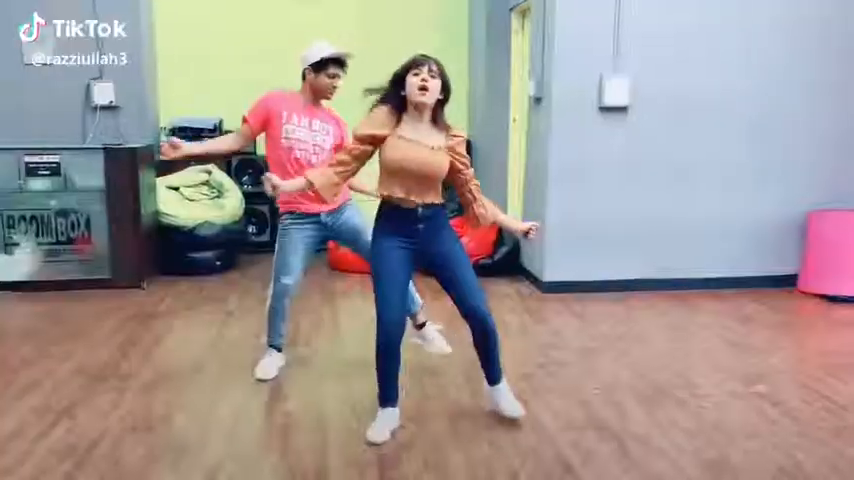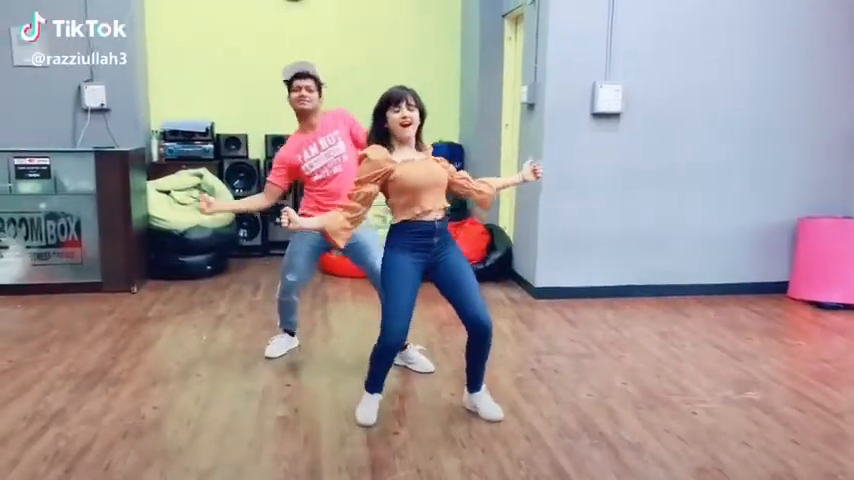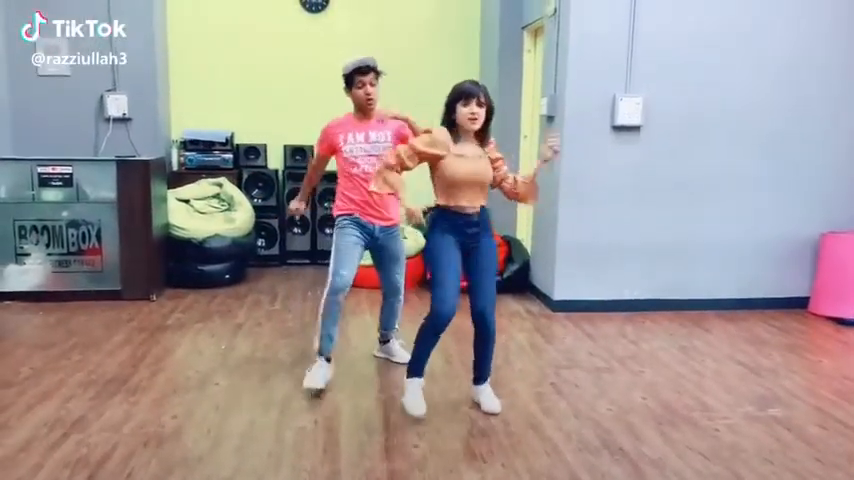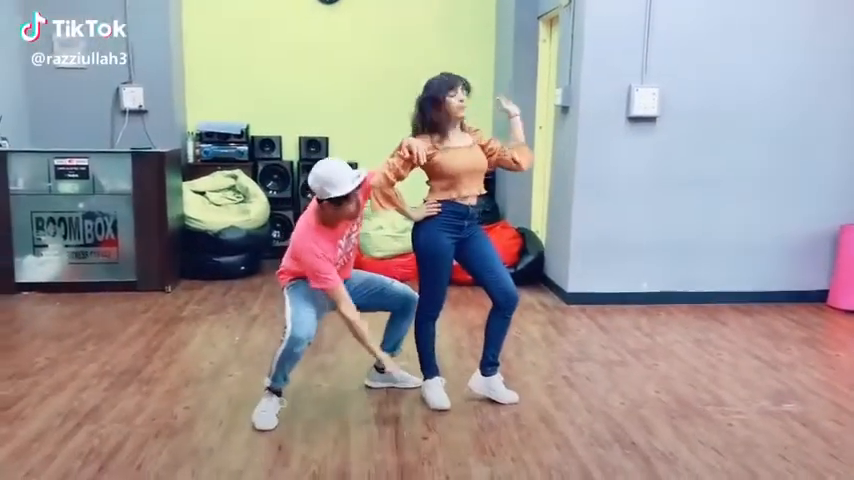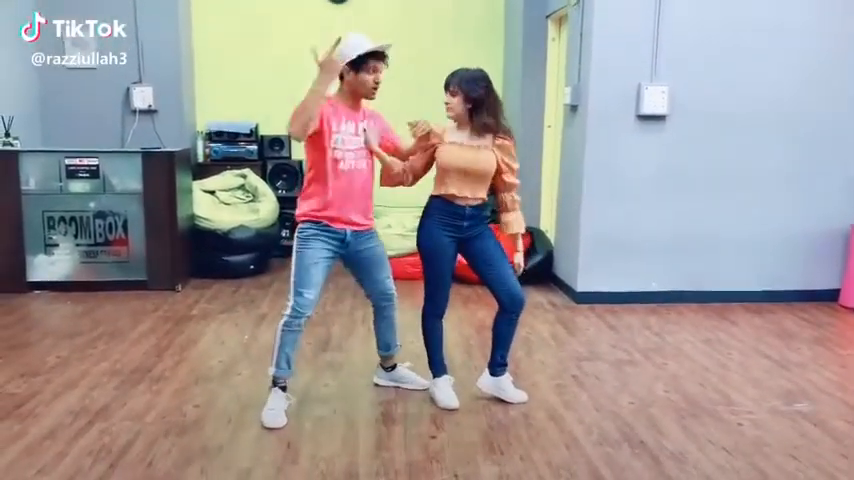
dt=1s
person 1, frame 1
left shoulder: (452, 140)
right shoulder: (383, 123)
left elbow: (469, 192)
right elbow: (343, 165)
left wrist: (514, 224)
right wrist: (295, 184)
left hip: (436, 229)
right hip: (392, 230)
left knee: (480, 315)
right knee: (390, 327)
left ankle: (498, 386)
right ankle: (388, 409)
person 1, frame 2
left shoulder: (428, 155)
right shoulder: (378, 158)
left elbow: (466, 185)
right elbow: (353, 209)
left wrist: (519, 178)
right wrist: (305, 222)
left hip: (443, 243)
right hip: (405, 247)
left knee: (480, 323)
right knee: (393, 335)
left ankle: (475, 393)
right ankle: (371, 394)
person 1, frame 3
left shoulder: (489, 149)
right shoulder: (438, 141)
left elbow: (515, 190)
right elbow: (390, 165)
left wrist: (541, 162)
left hip: (481, 230)
right hip: (445, 228)
left knee: (485, 313)
right knee: (443, 310)
left ankle: (481, 385)
right ankle: (413, 378)
person 1, frame 4
left shoulder: (475, 138)
right shoulder: (424, 144)
left elbow: (516, 160)
right elbow: (383, 181)
left wrist: (515, 119)
left hip: (471, 224)
right hip: (438, 225)
left knee: (507, 297)
right knee: (430, 307)
left ankle: (487, 376)
right ankle: (431, 380)
person 1, frame 5
left shoulder: (499, 141)
right shoulder: (437, 136)
left elbow: (509, 194)
right elbow: (408, 173)
left wrist: (518, 244)
right wrist: (376, 150)
left hip: (478, 224)
right hip: (439, 221)
left knee: (512, 298)
right knee: (436, 304)
left ankle: (495, 375)
right ankle: (440, 378)
person 2, frame 1
left shoulder: (335, 124)
right shoulder: (274, 104)
right elbow: (240, 140)
right wrist: (190, 148)
left hip: (341, 211)
right hip: (298, 217)
right knee: (283, 286)
left ankle: (420, 324)
right ankle: (274, 350)
person 2, frame 2
left shoulder: (342, 120)
right shoulder: (288, 153)
right elbow: (268, 197)
right wrist: (224, 206)
right knee: (290, 284)
left ankle: (403, 347)
right ankle: (287, 333)
person 2, frame 3
left shoulder: (395, 124)
right shoulder: (335, 129)
right elbow: (317, 166)
right wrist: (301, 199)
left hip: (388, 223)
right hip: (351, 221)
left knee: (394, 288)
right knee: (338, 284)
left ankle: (386, 342)
right ankle: (323, 359)
person 2, frame 4
left shoulder: (353, 192)
right shoulder: (310, 242)
right elbow: (345, 308)
right wrist: (379, 354)
left hip: (342, 277)
right hip: (306, 283)
left knee: (407, 299)
right knee: (300, 334)
left ankle: (382, 372)
right ankle: (272, 394)
person 2, frame 5
left shoulder: (374, 120)
right shoulder: (322, 114)
left elbow: (405, 156)
right elbow: (297, 131)
left wrist: (422, 138)
right wrist: (323, 78)
left hip: (361, 231)
right hip: (319, 230)
left knee: (385, 299)
right knee: (299, 308)
left ankle: (389, 369)
right ankle: (279, 389)
